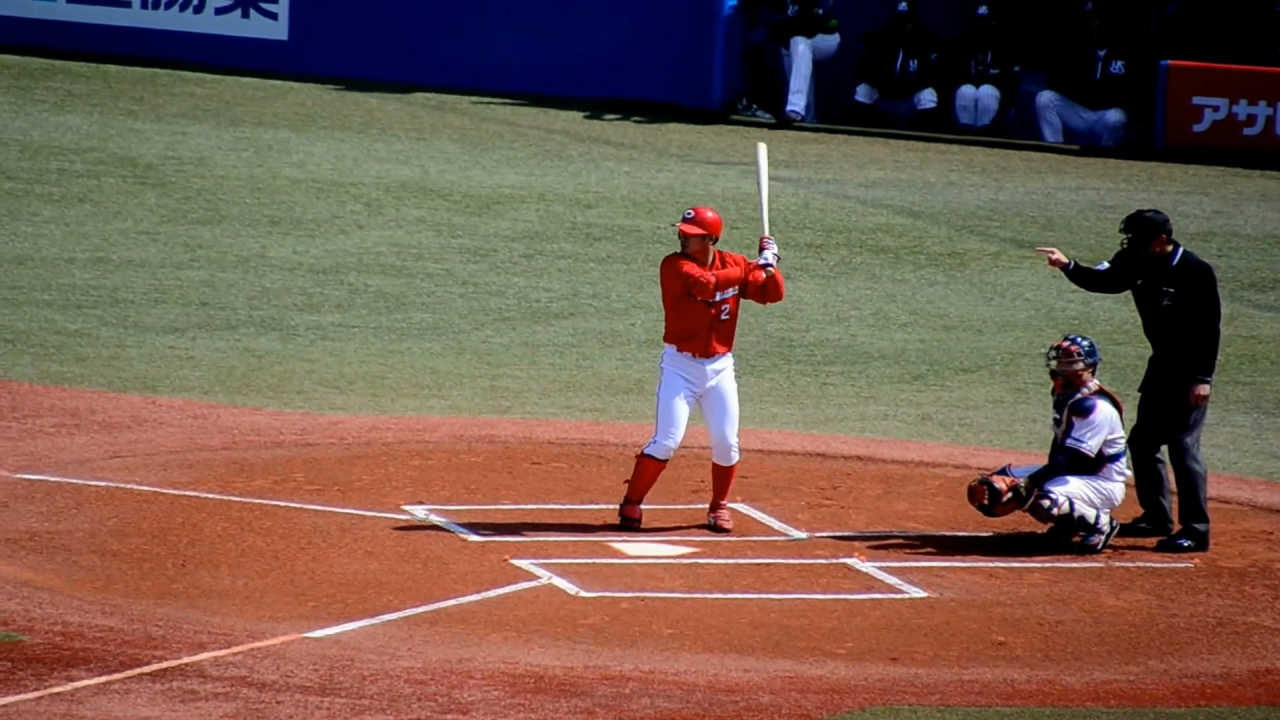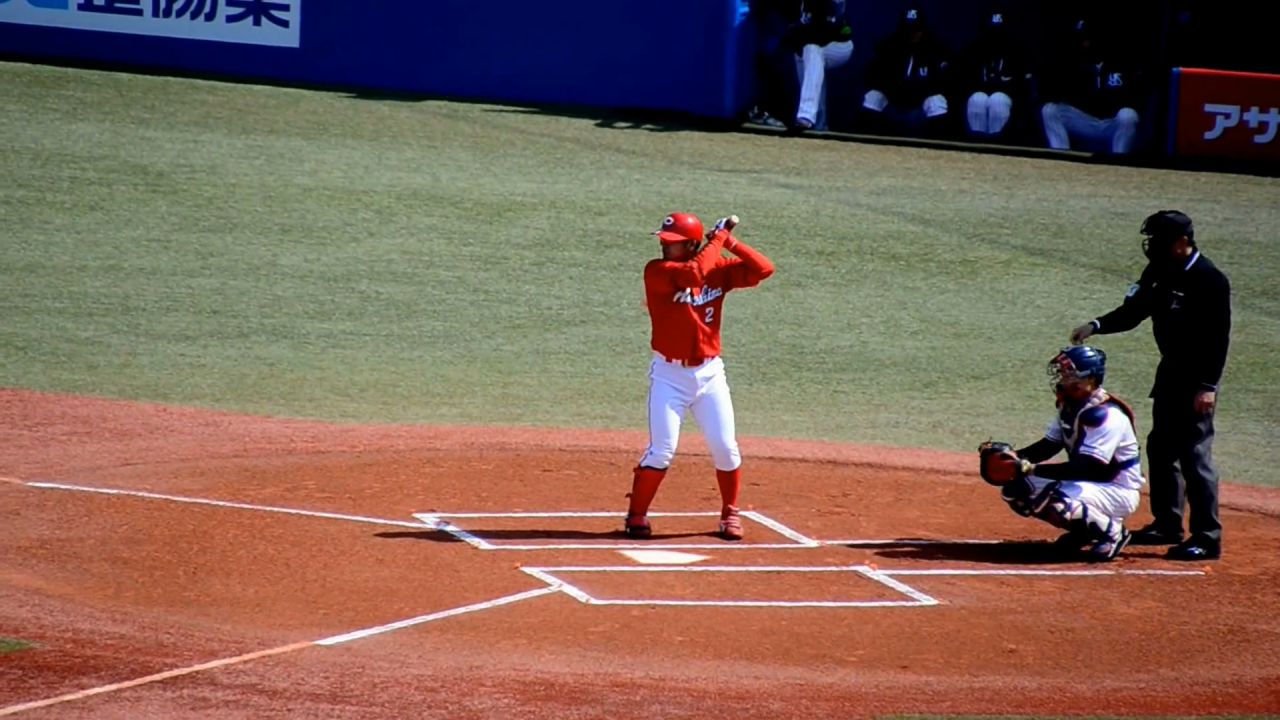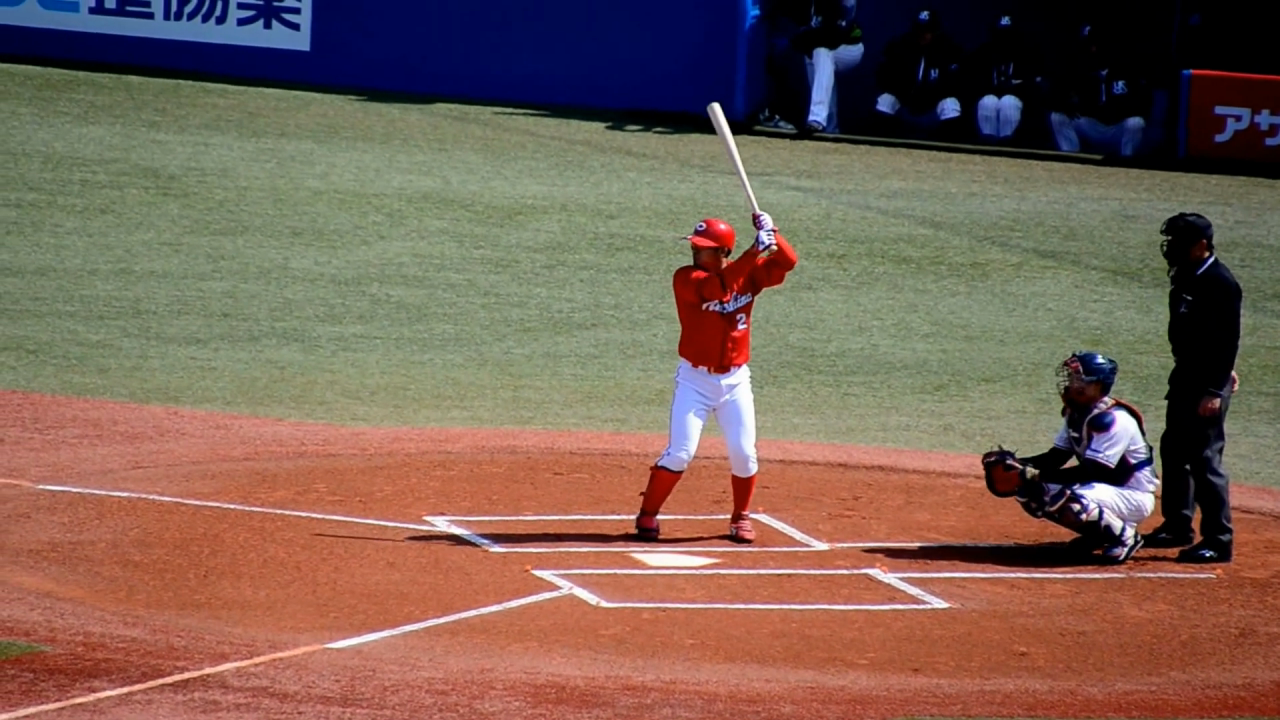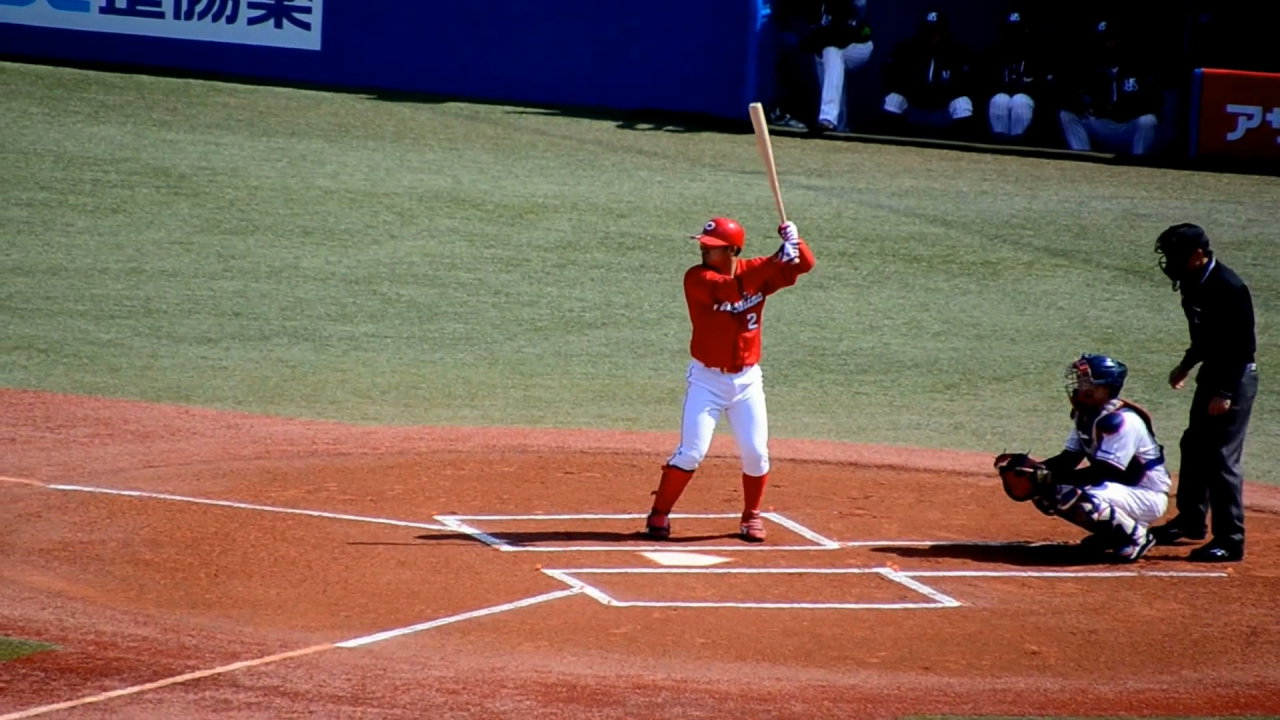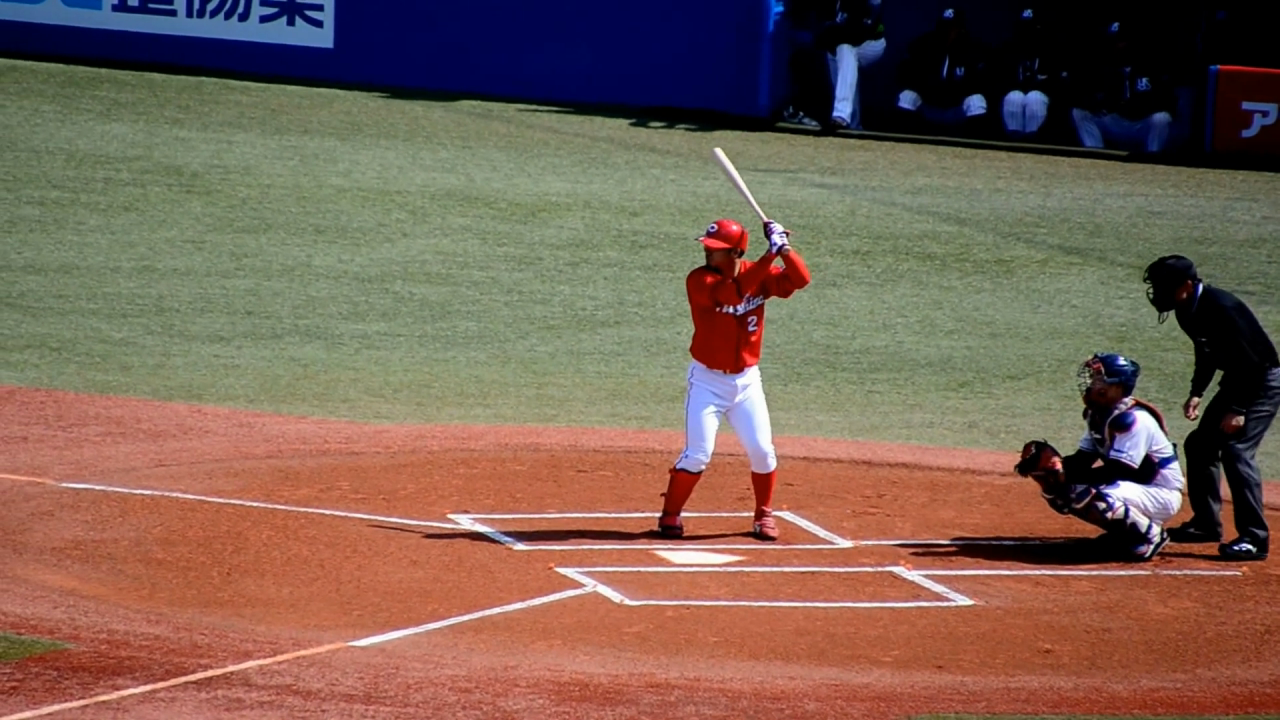
dt=0.5s
person 1, frame 1
left shoulder: (1196, 272)
right shoulder: (1137, 263)
left elbow: (1210, 328)
right elbow: (1102, 280)
left wrist: (1203, 377)
right wrist: (1068, 266)
left hip: (1190, 370)
right hip: (1161, 364)
left knee: (1183, 445)
right knee: (1142, 441)
left ankle: (1196, 530)
right ankle: (1157, 517)
person 1, frame 2
left shoulder: (1209, 279)
right shoulder: (1157, 271)
left elbow: (1218, 335)
right elbow: (1132, 311)
left wrist: (1207, 385)
right wrist: (1096, 326)
left hip: (1196, 376)
right hip: (1169, 371)
left knee: (1194, 453)
right knee: (1161, 448)
left ankle: (1207, 538)
right ankle: (1166, 524)
person 1, frame 3
left shoulder: (1221, 283)
right shoulder: (1184, 274)
left elbow: (1228, 341)
left wrist: (1214, 391)
left hip: (1207, 382)
right hip: (1183, 376)
left knee: (1205, 458)
right knee: (1173, 451)
left ankle: (1218, 541)
right ankle: (1177, 526)
person 1, frame 4
left shoulder: (1228, 287)
right shoulder: (1192, 284)
left elbow: (1242, 344)
left wrist: (1225, 392)
right wrist: (1187, 365)
left hip: (1235, 379)
right hip: (1212, 375)
left knee: (1222, 455)
right knee: (1194, 445)
left ankle: (1230, 541)
right ankle: (1192, 520)
person 1, frame 5
left shoulder: (1222, 308)
right shoulder: (1188, 310)
left elbow: (1250, 362)
left wrist: (1237, 409)
right wrist: (1197, 393)
right hip: (1237, 381)
left knee: (1236, 449)
right knee: (1200, 444)
left ankle: (1254, 538)
right ankle: (1206, 522)
person 2, frame 1
left shoulder: (735, 263)
right shoulder: (674, 265)
left elbow: (774, 294)
right elbow: (706, 284)
left wrist: (769, 261)
right wrist: (758, 266)
left hip: (720, 366)
right hip: (680, 365)
left knee: (726, 442)
right knee: (667, 441)
left ankle: (719, 507)
right ankle: (631, 503)
person 2, frame 2
left shoulder: (719, 269)
right shoulder: (656, 270)
left elbow: (764, 269)
right elbow: (694, 273)
left wrist: (729, 240)
right wrist: (719, 237)
left hip: (710, 372)
right hip: (669, 374)
left knee: (725, 447)
right knee: (661, 450)
left ankle: (730, 513)
right ankle: (637, 514)
person 2, frame 3
left shoulder: (749, 273)
right shoulder: (685, 277)
left elbow: (788, 261)
right elbow: (717, 288)
left wrist: (770, 232)
right wrist: (754, 251)
left hip: (735, 380)
right hip: (695, 379)
left knee: (744, 454)
right knee: (680, 453)
left ankle: (740, 518)
right ankle: (647, 515)
person 2, frame 4
left shoulder: (756, 270)
right shoulder: (697, 277)
left elbow: (804, 264)
right elbow: (731, 289)
left wrist: (793, 241)
right wrist: (775, 258)
left hip: (747, 379)
right hip: (707, 378)
left knee: (755, 453)
right knee: (691, 452)
left ankle: (751, 517)
right ankle: (659, 513)
person 2, frame 5
left shoulder: (759, 275)
right shoulder: (699, 279)
left elbow: (801, 279)
right elbow: (733, 293)
left wrist: (783, 247)
right wrist: (769, 255)
left hip: (747, 380)
right hip: (708, 380)
left knee: (762, 451)
right knee: (698, 454)
left ankle: (763, 515)
right ankle: (670, 514)
person 3, frame 1
left shoulder: (1095, 406)
right shoulder: (1064, 394)
left elbow: (1071, 459)
left wrist: (1028, 483)
right wrist: (1047, 477)
left hip: (1102, 483)
right hip: (1070, 473)
left knee: (1043, 500)
right knee: (1002, 481)
left ankle: (1100, 523)
right ankle: (1069, 520)
person 3, frame 2
left shoulder: (1106, 415)
right shoulder: (1069, 406)
left elbow: (1084, 467)
right elbow: (1048, 447)
left wrist: (1030, 468)
right wrist: (1014, 456)
left hip: (1117, 492)
right hip: (1085, 483)
left knee: (1054, 502)
right knee: (1015, 489)
left ankle: (1111, 531)
right ankle: (1084, 528)
person 3, frame 3
left shoulder: (1113, 419)
right shoulder: (1075, 413)
left elbow: (1089, 472)
right elbow: (1055, 459)
left wrist: (1035, 474)
right wrist: (1015, 463)
left hip: (1133, 496)
right hip: (1102, 487)
left knee: (1070, 502)
right knee: (1029, 491)
left ankle: (1124, 536)
right ankle: (1096, 534)
person 3, frame 4
left shoulder: (1122, 421)
right shoulder: (1084, 415)
left elbow: (1100, 473)
right elbow: (1067, 461)
left wrist: (1047, 476)
left hip: (1146, 496)
right hip: (1117, 488)
left knee: (1081, 501)
right knee: (1042, 490)
left ankle: (1136, 535)
right ankle: (1110, 533)
person 3, frame 5
left shoulder: (1133, 419)
right shoulder: (1097, 414)
left elbow: (1114, 472)
right elbow: (1082, 460)
left wrist: (1064, 475)
right wrist: (1047, 463)
left hip: (1161, 495)
right hip: (1130, 486)
left knee: (1097, 500)
right knee: (1055, 489)
left ankle: (1151, 533)
right ankle: (1123, 532)
